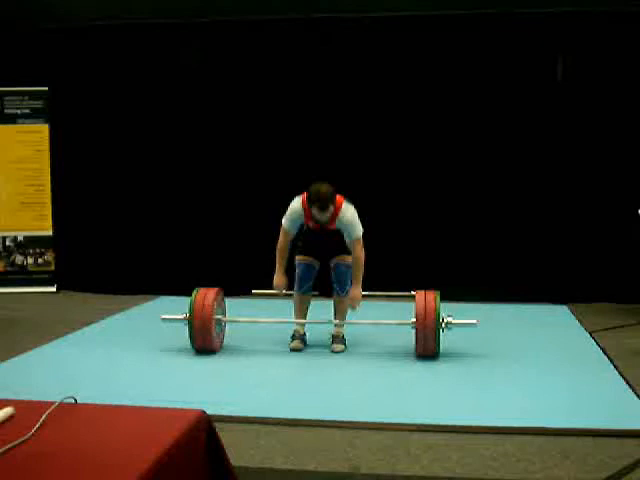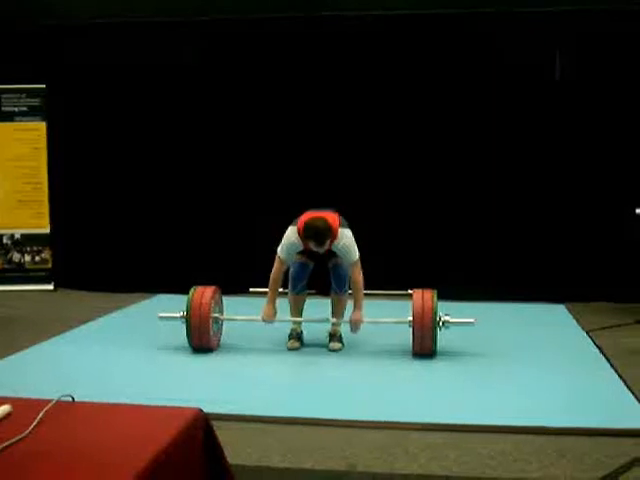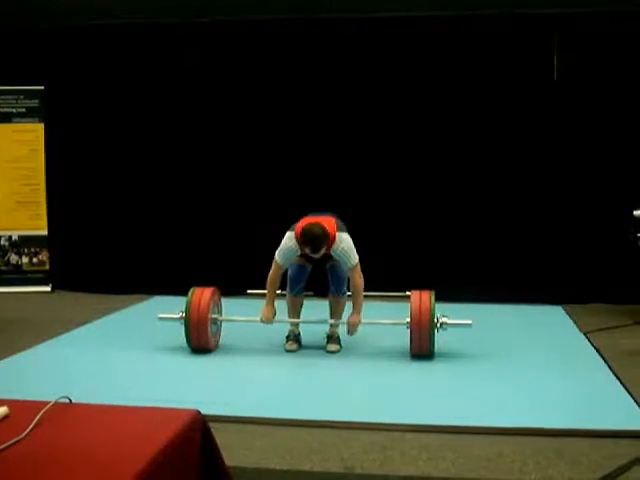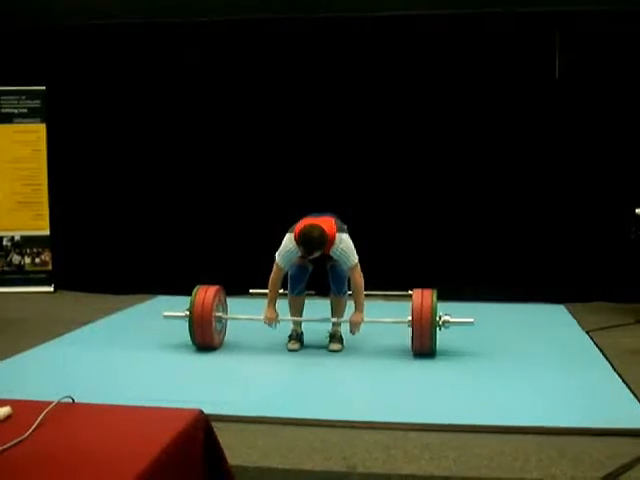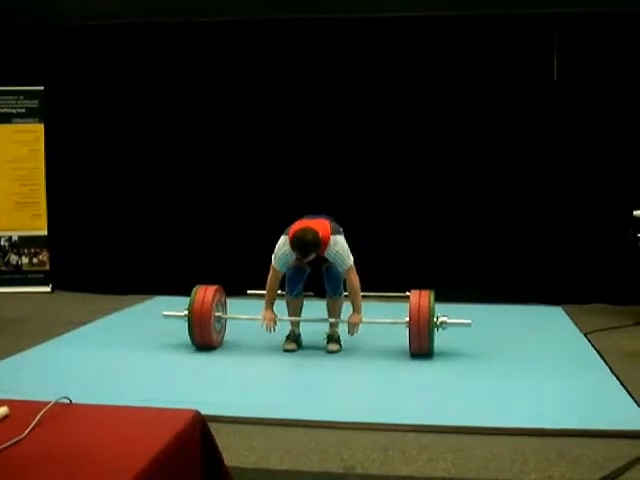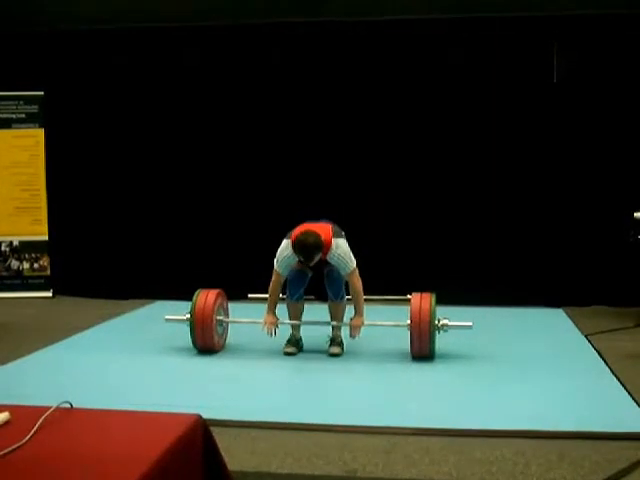
dt=0.3s
person 1, frame 1
left shoulder: (347, 213)
right shoulder: (296, 208)
left elbow: (358, 249)
right elbow: (284, 239)
left wrist: (357, 286)
right wrist: (280, 272)
left hip: (340, 240)
right hip: (309, 238)
left knee: (342, 279)
right knee: (303, 278)
left ankle: (338, 332)
right ankle: (299, 331)
person 1, frame 2
left shoulder: (344, 237)
right shoulder: (293, 236)
left elbow: (356, 273)
right elbow: (278, 269)
left wrist: (358, 310)
right wrist: (270, 304)
left hip: (336, 250)
right hip: (304, 248)
left knee: (340, 278)
right knee: (296, 276)
left ankle: (336, 331)
right ankle: (296, 330)
person 1, frame 3
left shoulder: (342, 241)
right shoulder: (291, 240)
left elbow: (356, 276)
right elbow: (275, 271)
left wrist: (356, 313)
right wrist: (269, 306)
left hip: (334, 250)
left knee: (339, 280)
right knee: (294, 279)
left ankle: (334, 332)
right ankle: (294, 332)
person 1, frame 4
left shoulder: (342, 242)
right shoulder: (290, 243)
left elbow: (356, 275)
right elbow: (277, 274)
left wrist: (359, 311)
right wrist: (270, 308)
left hip: (334, 248)
right hip: (304, 245)
left knee: (339, 281)
right knee: (295, 279)
left ankle: (336, 331)
right ankle: (296, 331)
person 1, frame 5
left shoulder: (336, 244)
right shoulder: (284, 245)
left elbow: (351, 277)
right elbow: (274, 276)
left wrist: (357, 312)
right wrist: (268, 309)
left hip: (330, 251)
right hip: (298, 249)
left knee: (334, 283)
right knee: (293, 281)
left ankle: (333, 332)
right ankle: (294, 332)
person 1, frame 6
left shoulder: (338, 247)
right shoulder: (286, 249)
left elbow: (354, 280)
right elbow: (277, 280)
left wrist: (359, 315)
right wrist: (270, 313)
left hip: (331, 256)
right hip: (300, 253)
left knee: (336, 286)
right knee: (294, 285)
left ankle: (336, 336)
right ankle: (295, 336)
